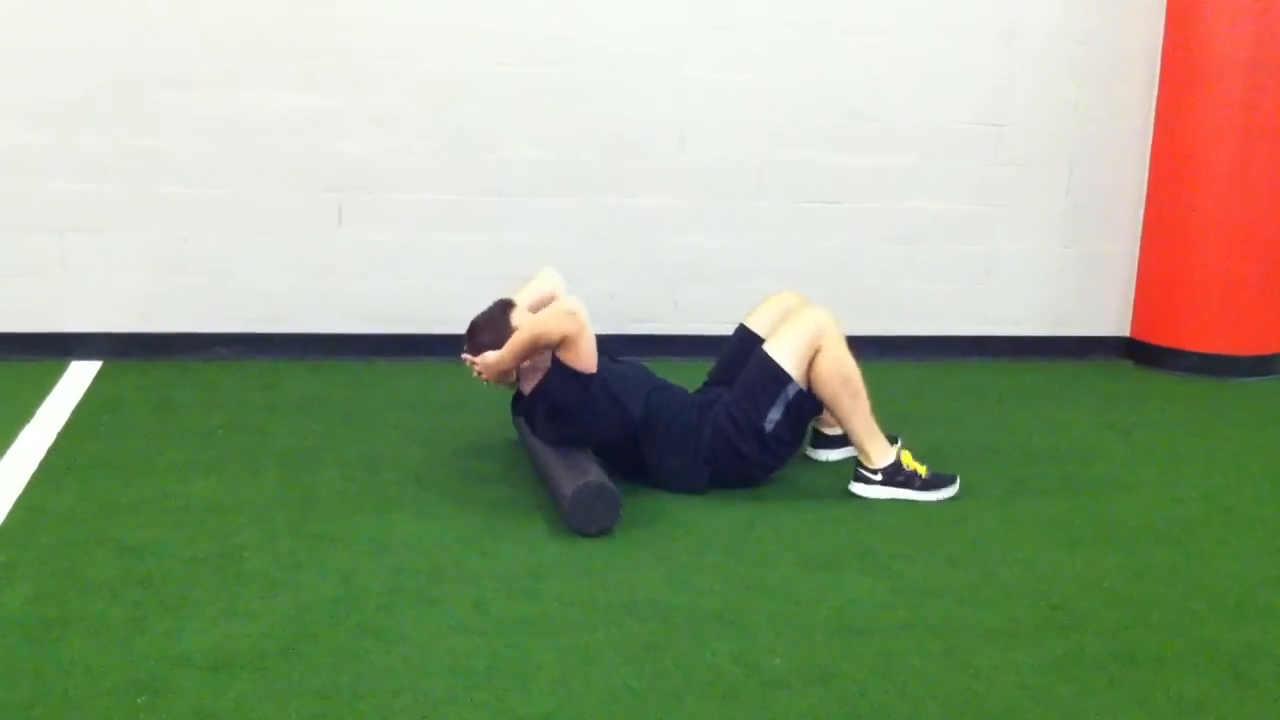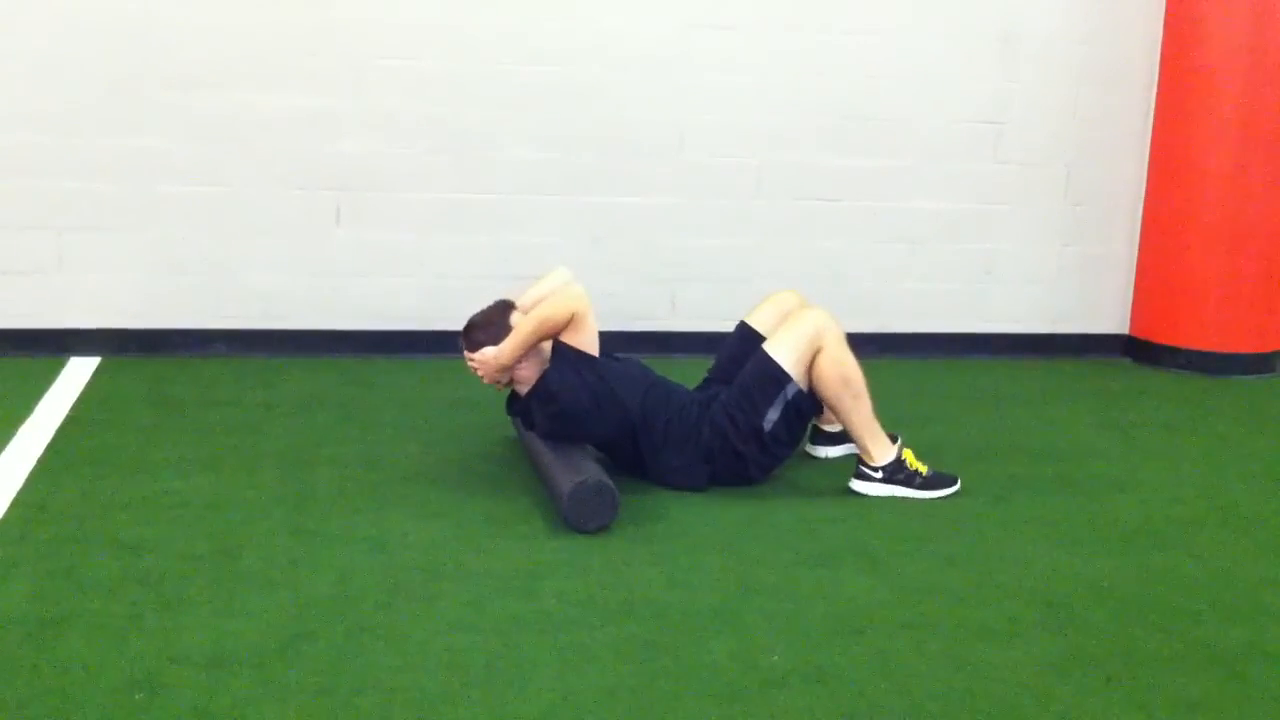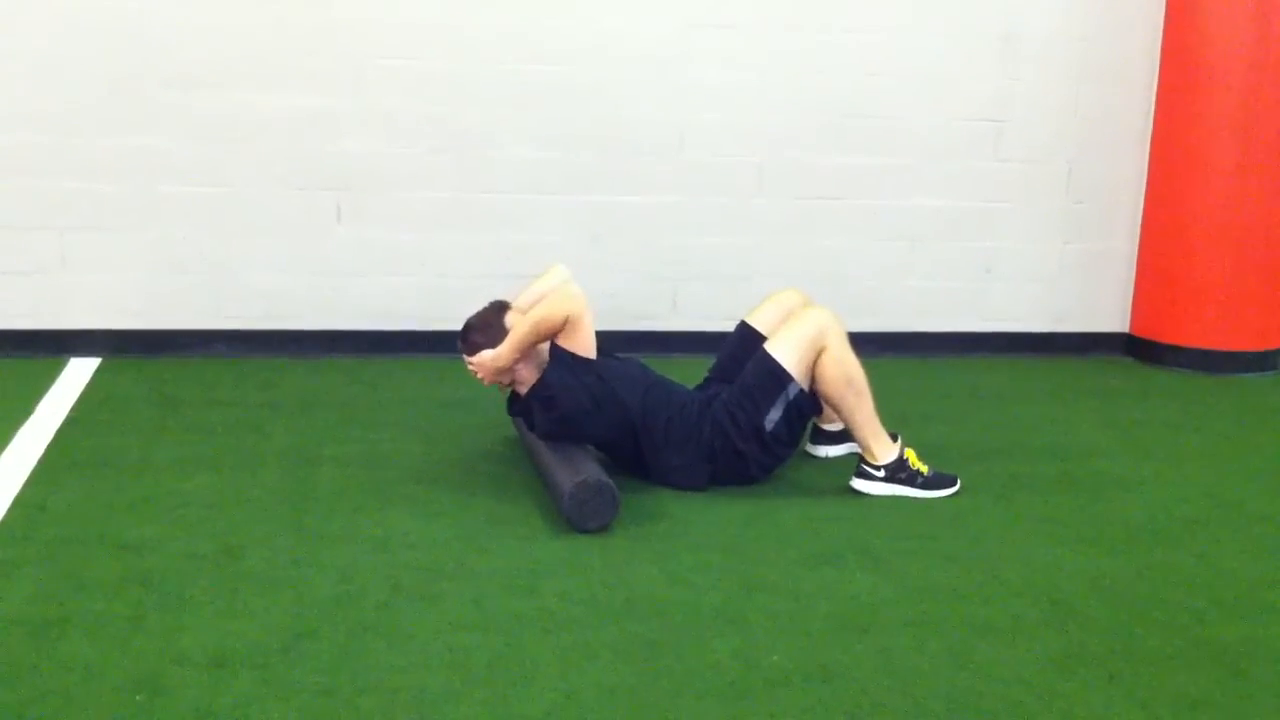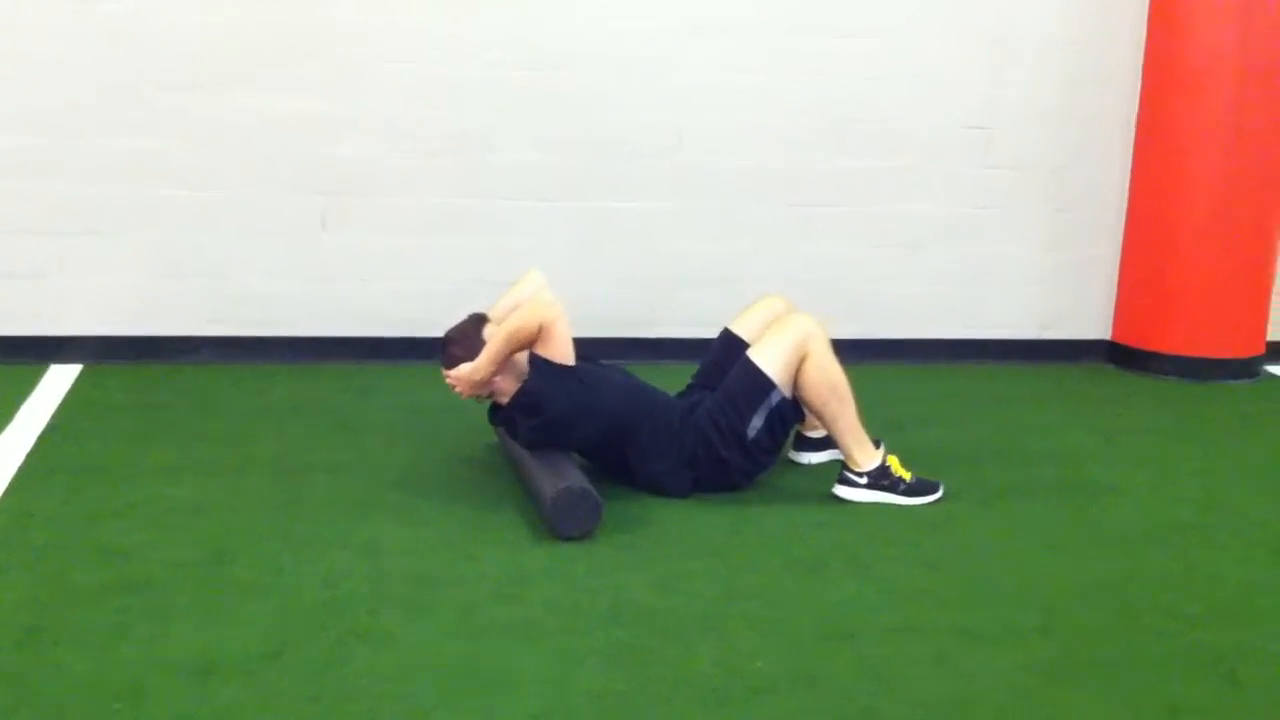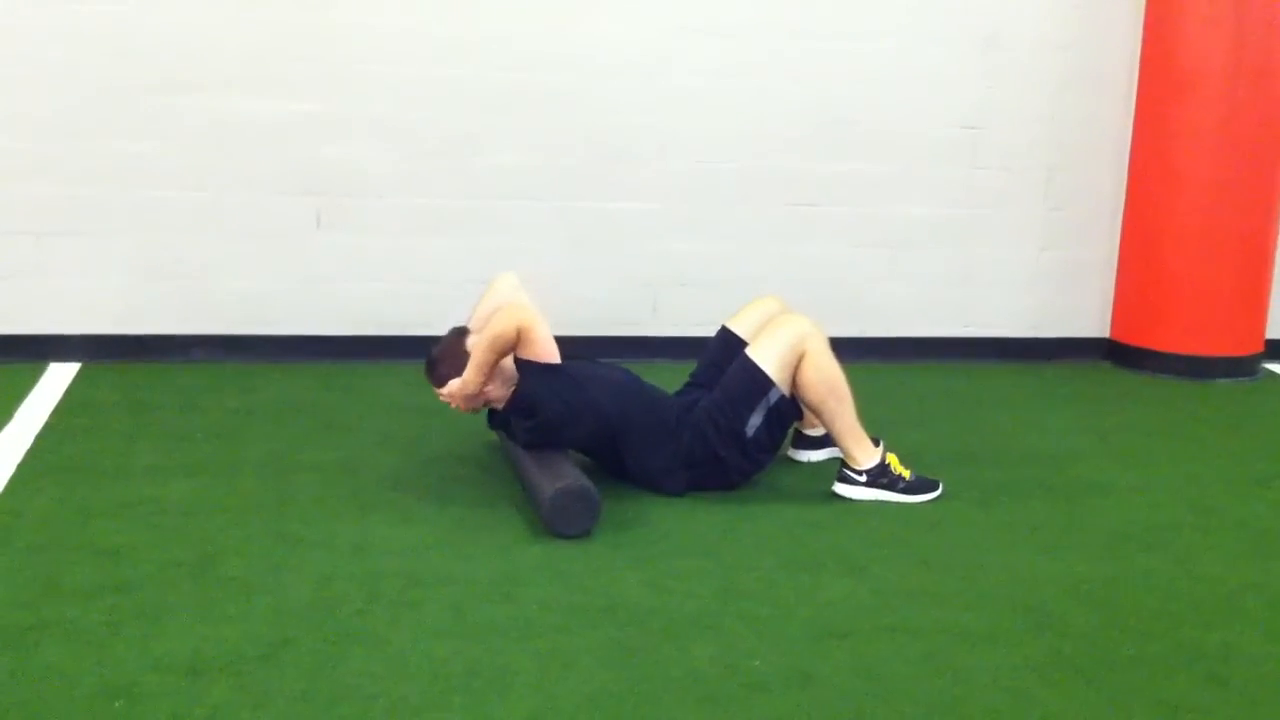
dt=0.4s
person 1, frame 1
left shoulder: (539, 393)
right shoulder: (562, 401)
left elbow: (550, 281)
right elbow: (568, 313)
left wrist: (495, 331)
right wrist: (504, 358)
left hip: (706, 411)
right hip: (725, 447)
left knee: (789, 305)
right knee: (816, 324)
left ankle: (831, 430)
right ankle: (879, 465)
person 1, frame 2
left shoulder: (539, 391)
right shoulder: (561, 395)
left elbow: (560, 279)
right elbow: (574, 299)
left wrist: (503, 320)
right wrist: (505, 354)
left hip: (705, 408)
right hip: (724, 445)
left knee: (789, 304)
right knee: (817, 327)
left ankle: (831, 428)
right ankle: (881, 463)
person 1, frame 3
left shoulder: (540, 391)
right shoulder: (559, 397)
left elbow: (558, 277)
right elbow: (571, 302)
left wrist: (503, 319)
right wrist: (503, 357)
left hip: (706, 407)
right hip: (725, 444)
left knee: (792, 302)
right knee: (819, 326)
left ankle: (831, 427)
right ankle: (884, 461)
person 1, frame 4
left shoulder: (522, 401)
right shoulder: (542, 406)
left elbow: (533, 283)
right elbow: (545, 308)
left wrist: (478, 334)
right wrist: (480, 367)
left hip: (690, 414)
right hip: (709, 451)
left knee: (775, 309)
right knee: (803, 332)
left ankle: (814, 434)
right ankle: (865, 469)
person 1, frame 5
left shoulder: (518, 401)
right shoulder: (536, 408)
left elbow: (507, 287)
right elbow: (520, 314)
left wrist: (465, 345)
right wrist: (471, 380)
left hip: (686, 412)
right hip: (707, 450)
left knee: (771, 309)
right knee: (800, 332)
left ankle: (814, 432)
right ankle: (866, 467)
